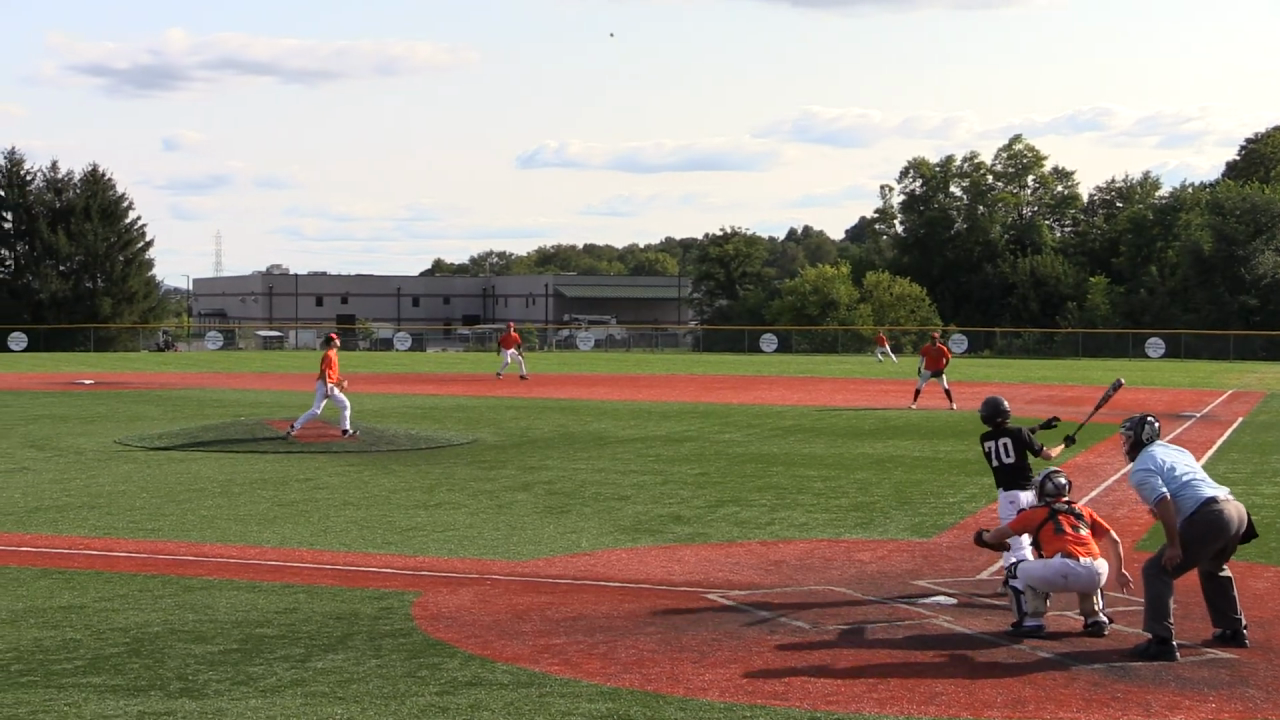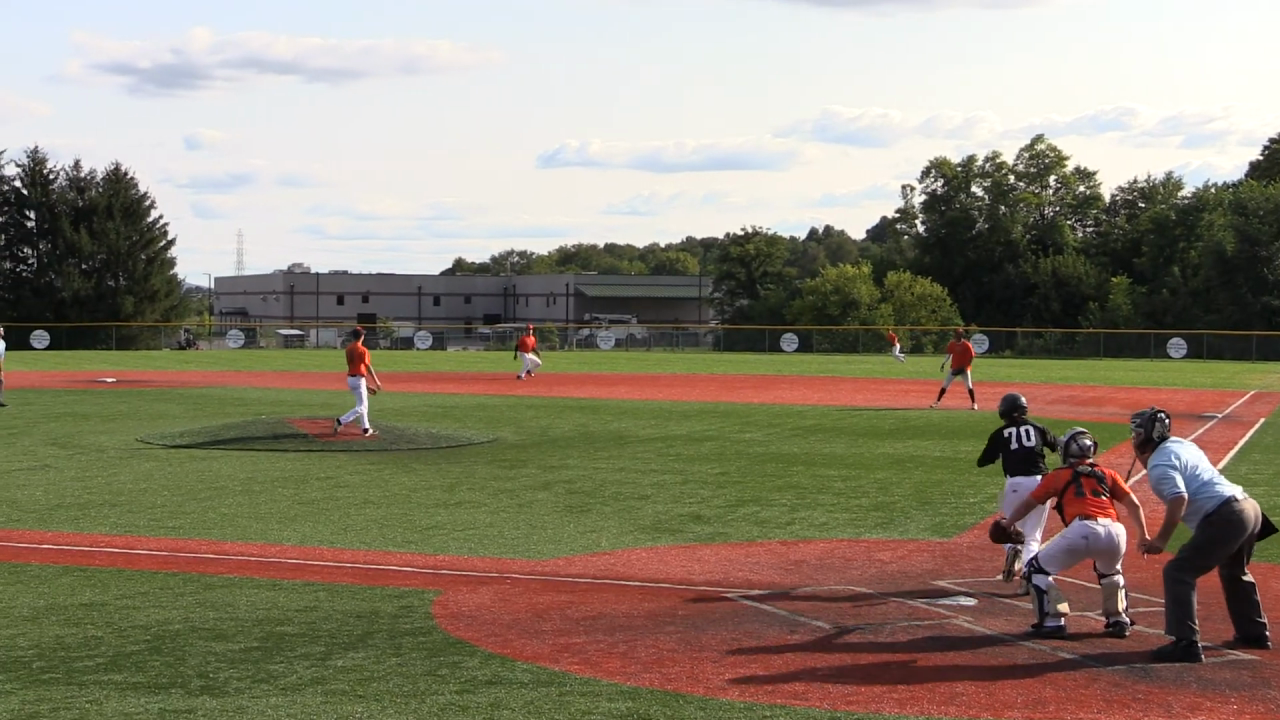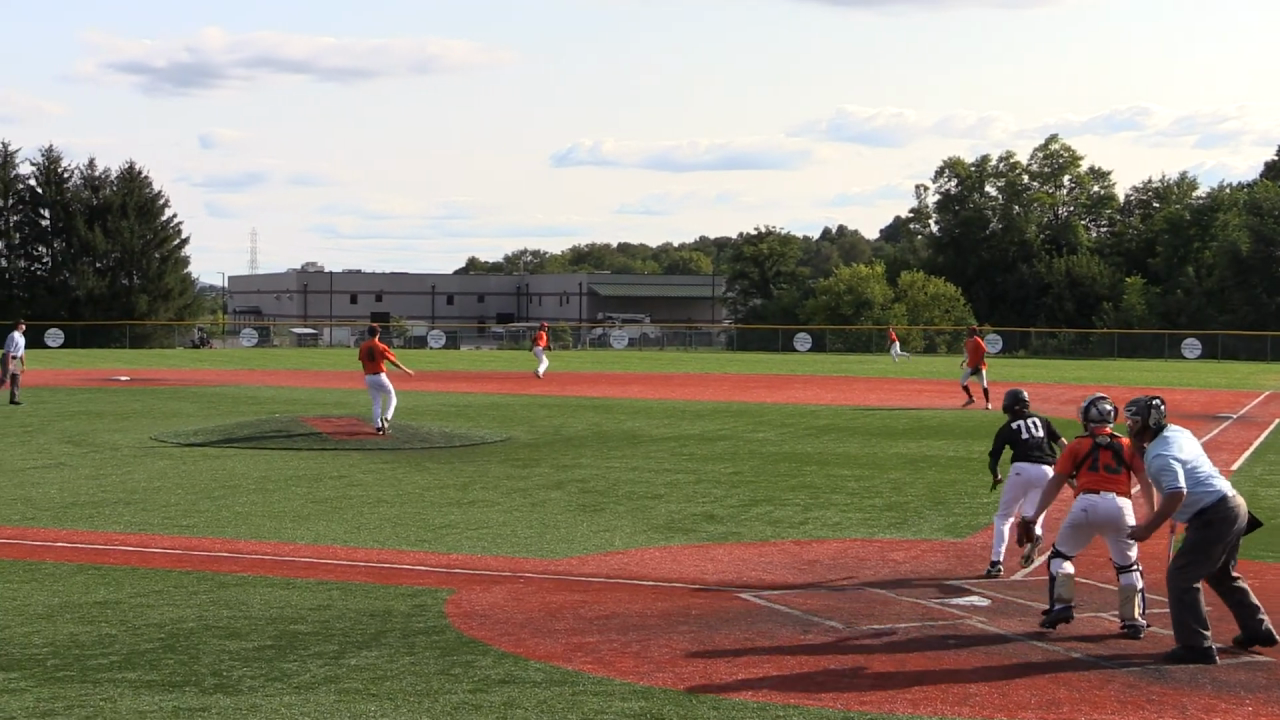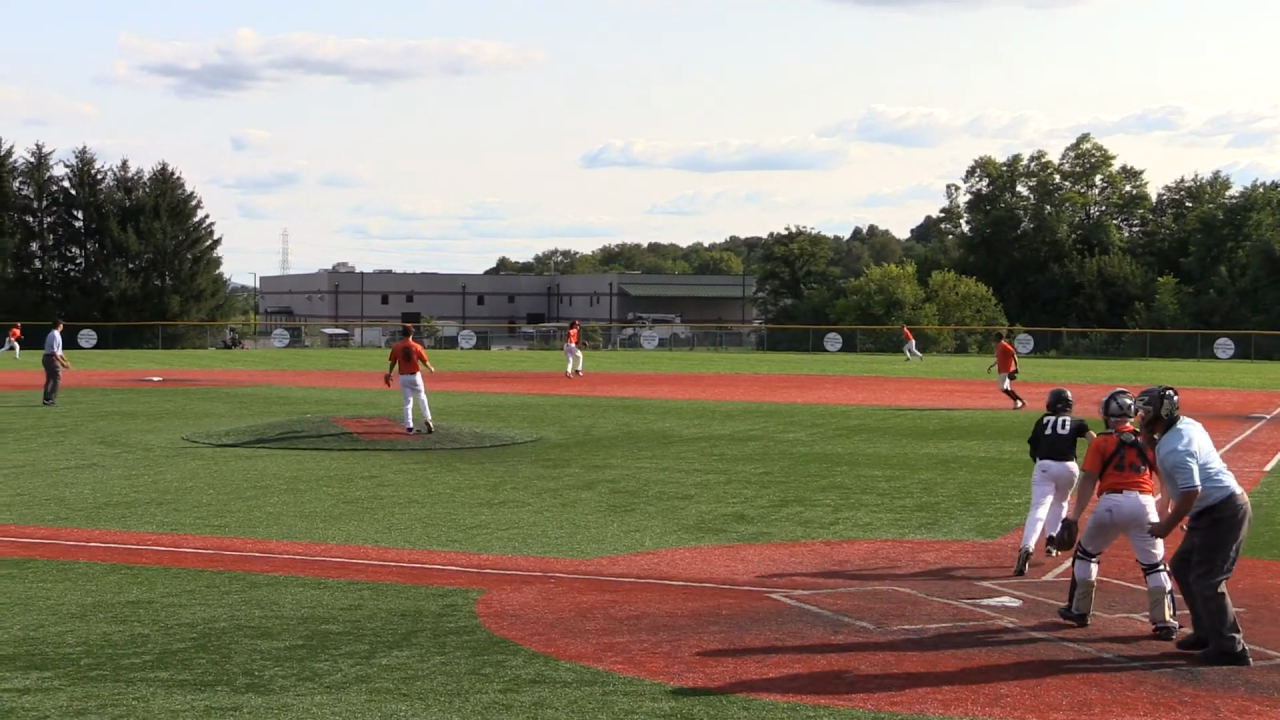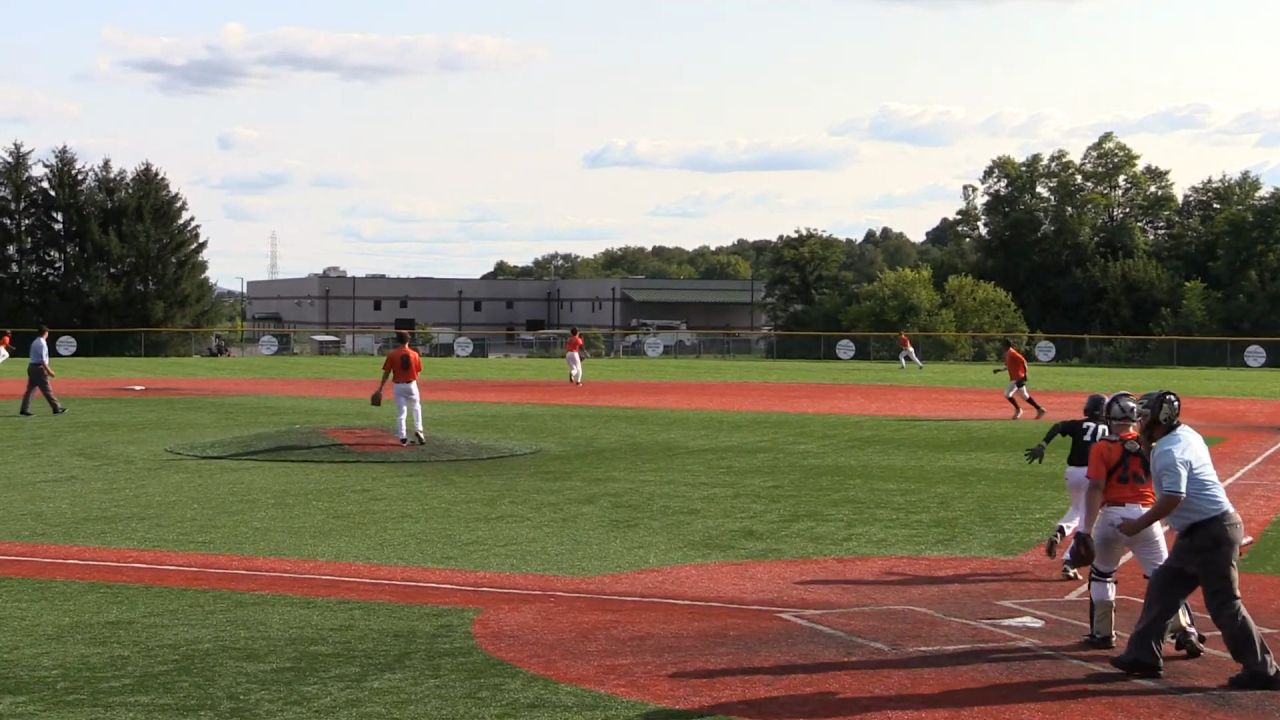
dt=0.2s
person 1, frame 1
left shoulder: (1139, 469)
right shoulder: (1176, 451)
left elbow: (1164, 502)
left wrist: (1173, 545)
left hip: (1209, 518)
right hip: (1236, 510)
left knee: (1156, 570)
right knee: (1212, 567)
left ankle: (1162, 642)
right ankle: (1234, 630)
person 1, frame 2
left shoulder: (1159, 464)
right shoulder: (1182, 444)
left elbow: (1179, 500)
left wrist: (1161, 539)
right wrist: (1146, 462)
left hip: (1225, 518)
right hip: (1248, 508)
left knee: (1178, 572)
right knee: (1233, 571)
left ankle: (1186, 643)
right ankle: (1255, 632)
person 1, frame 3
left shoulder: (1159, 454)
right shoulder: (1177, 432)
left elbow: (1176, 494)
left wrist: (1148, 529)
right wrist: (1140, 445)
left hip: (1214, 516)
right hip: (1233, 506)
left knee: (1181, 577)
right knee: (1220, 573)
left ankle: (1198, 646)
right ankle: (1258, 629)
person 1, frame 4
left shoulder: (1174, 447)
right shoulder: (1187, 425)
left elbow: (1191, 491)
right elbow: (1162, 458)
left wrist: (1167, 526)
right wrist: (1149, 436)
left hip: (1221, 513)
right hip: (1226, 507)
left knee: (1206, 579)
right knee: (1181, 567)
left ankle: (1230, 648)
right ankle: (1207, 632)
person 1, frame 5
left shoulder: (1169, 450)
right shoulder: (1185, 435)
left elbow: (1173, 497)
right elbow: (1159, 466)
left wrist: (1139, 524)
right wrist: (1147, 442)
left hip: (1211, 531)
right hip: (1198, 531)
left knee: (1223, 603)
right knee: (1162, 587)
right ankle: (1143, 656)
person 2, frame 1
left shoulder: (1034, 514)
right shoulder: (1083, 511)
left elbow: (1002, 533)
right elbow: (1114, 540)
left wrist: (986, 537)
right wrist: (1118, 571)
left hip: (1065, 569)
right hip: (1098, 572)
left knee: (1016, 572)
left ankle: (1031, 622)
right ankle: (1096, 620)
person 2, frame 2
left shoulder: (1057, 476)
right shoulder: (1107, 474)
left elbow: (1028, 503)
right elbow: (1133, 504)
left wrist: (1008, 523)
right wrist: (1143, 536)
left hip: (1082, 530)
right hip: (1115, 532)
left knee: (1036, 568)
right knee: (1110, 571)
left ankle: (1052, 622)
right ankle: (1118, 621)
person 2, frame 3
left shoulder: (1076, 445)
right shoulder: (1128, 445)
left elbow: (1056, 483)
right elbow: (1146, 480)
left wrist: (1034, 515)
left hip: (1087, 504)
right hip: (1120, 506)
left knee: (1060, 555)
right knee: (1128, 565)
left ankle: (1061, 606)
right ankle: (1133, 622)
person 2, frame 4
left shoulder: (1101, 442)
left elbow: (1089, 481)
left wrist: (1074, 517)
left hip: (1111, 504)
right hip: (1143, 504)
left knee: (1086, 553)
right knee: (1154, 565)
left ankle: (1078, 610)
right ankle: (1165, 623)
person 2, frame 5
left shoulder: (1102, 447)
left elbow: (1095, 489)
left wrist: (1086, 529)
left hip: (1114, 516)
left knee: (1102, 574)
left ankle: (1102, 634)
right ankle: (1186, 633)
person 3, frame 1
left shoulder: (984, 439)
right shoulder: (1019, 433)
right elbow: (1047, 455)
left wrist: (1040, 426)
right wrist: (1064, 445)
left hip: (1010, 495)
right hip: (1031, 493)
left knee: (1019, 547)
right knee: (1016, 540)
person 3, frame 2
left shoulder: (999, 434)
right shoulder: (1038, 428)
left elbow: (986, 460)
right elbow: (1060, 449)
left hip: (1016, 483)
right hip: (1040, 483)
right knee: (1032, 537)
left ankle: (1013, 550)
person 3, frame 3
left shoulder: (1006, 428)
right shoulder: (1042, 420)
left elbow: (993, 459)
right elbow: (1062, 444)
left wrist: (995, 477)
left hip: (1021, 469)
right hip: (1045, 472)
left knee: (1003, 516)
left ankle: (996, 563)
right ankle: (1032, 535)
person 3, frame 4
left shoulder: (1042, 421)
right shoulder: (1077, 421)
left elbow: (1033, 452)
right elbow: (1092, 437)
left hip: (1045, 467)
right hip: (1068, 467)
left knee: (1037, 513)
right knee: (1060, 504)
left ankle: (1026, 550)
right ankle: (1052, 541)
person 3, frame 5
left shoulder: (1077, 424)
right shoulder: (1110, 430)
left elbow: (1057, 427)
left wrist: (1042, 445)
left hip: (1074, 472)
left knee: (1077, 511)
left ankle: (1060, 530)
right ankle: (1068, 564)
